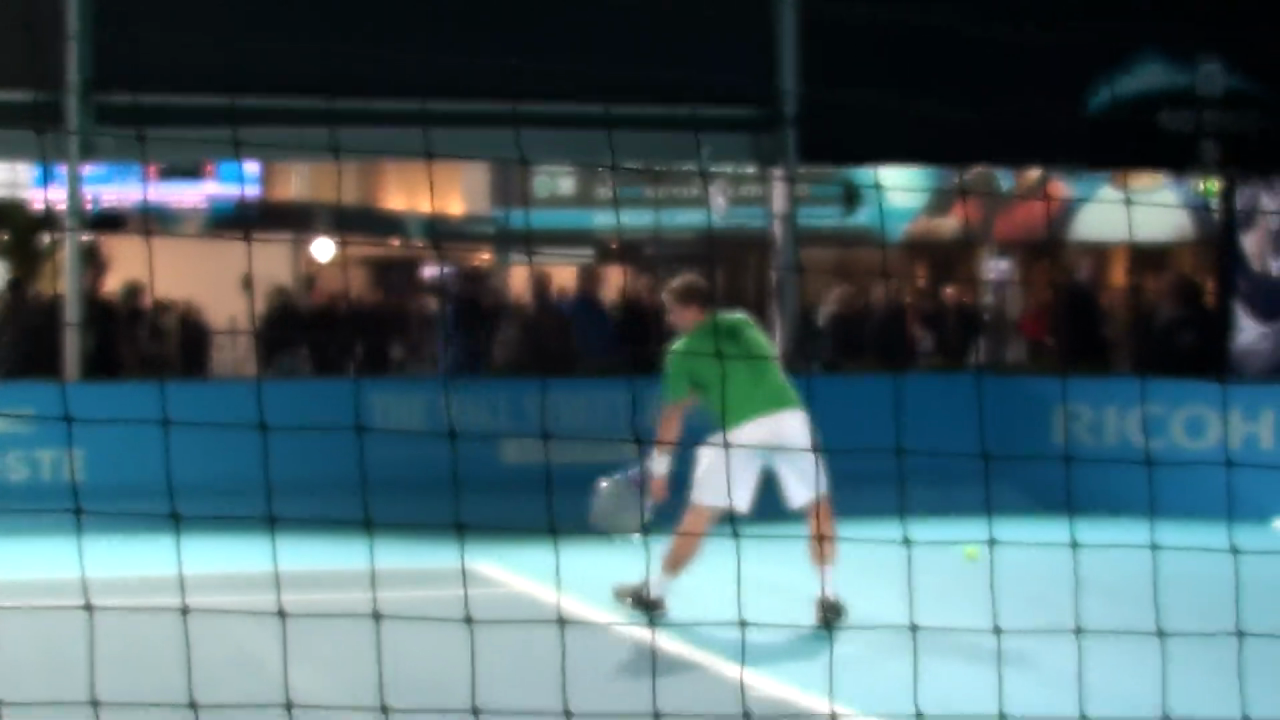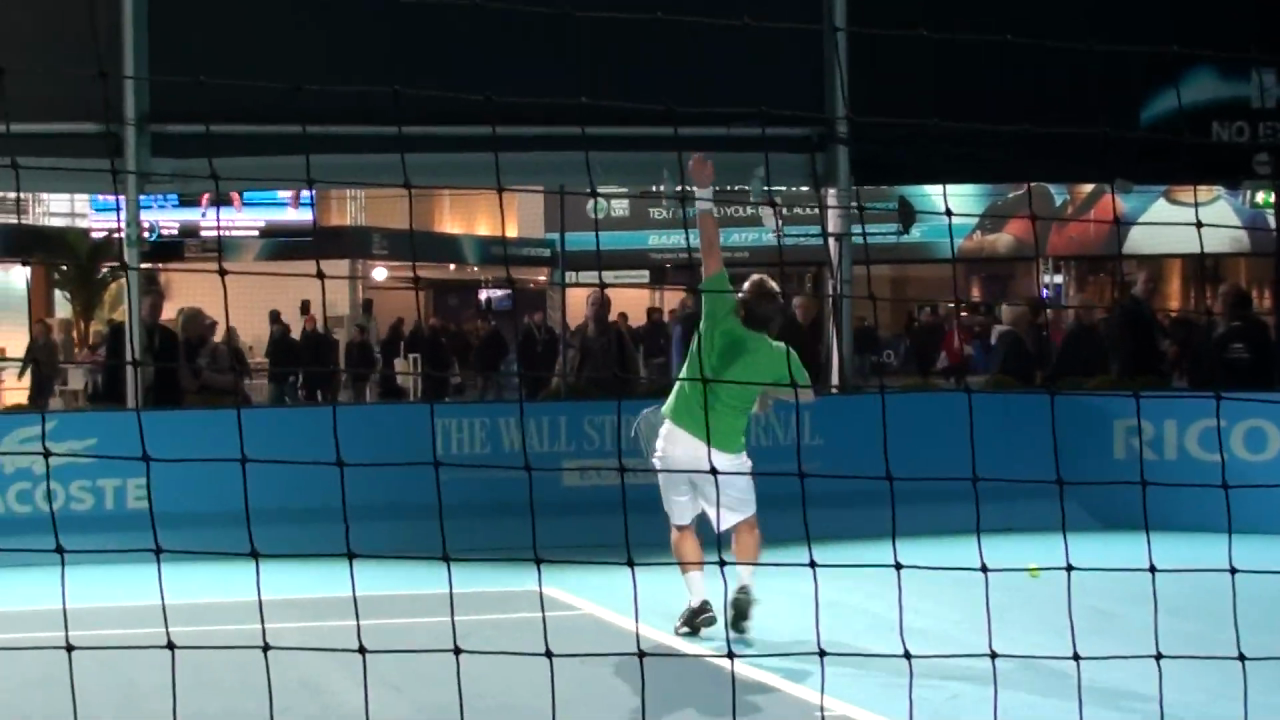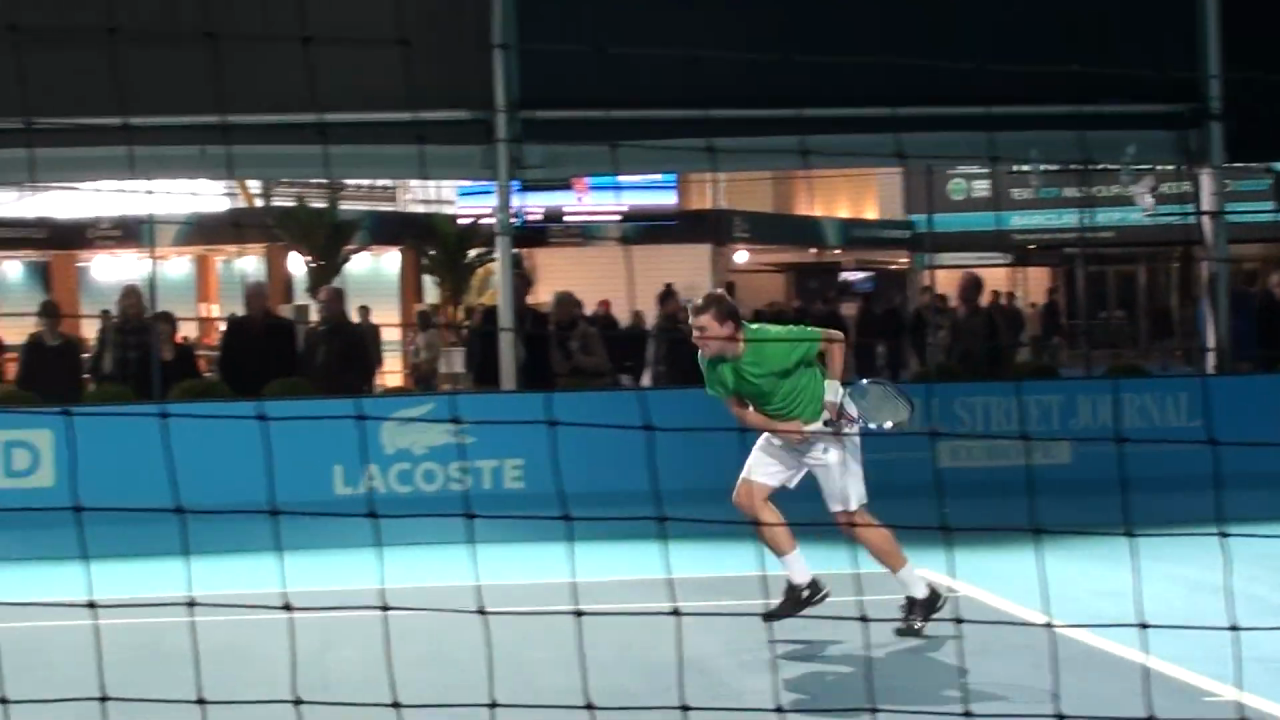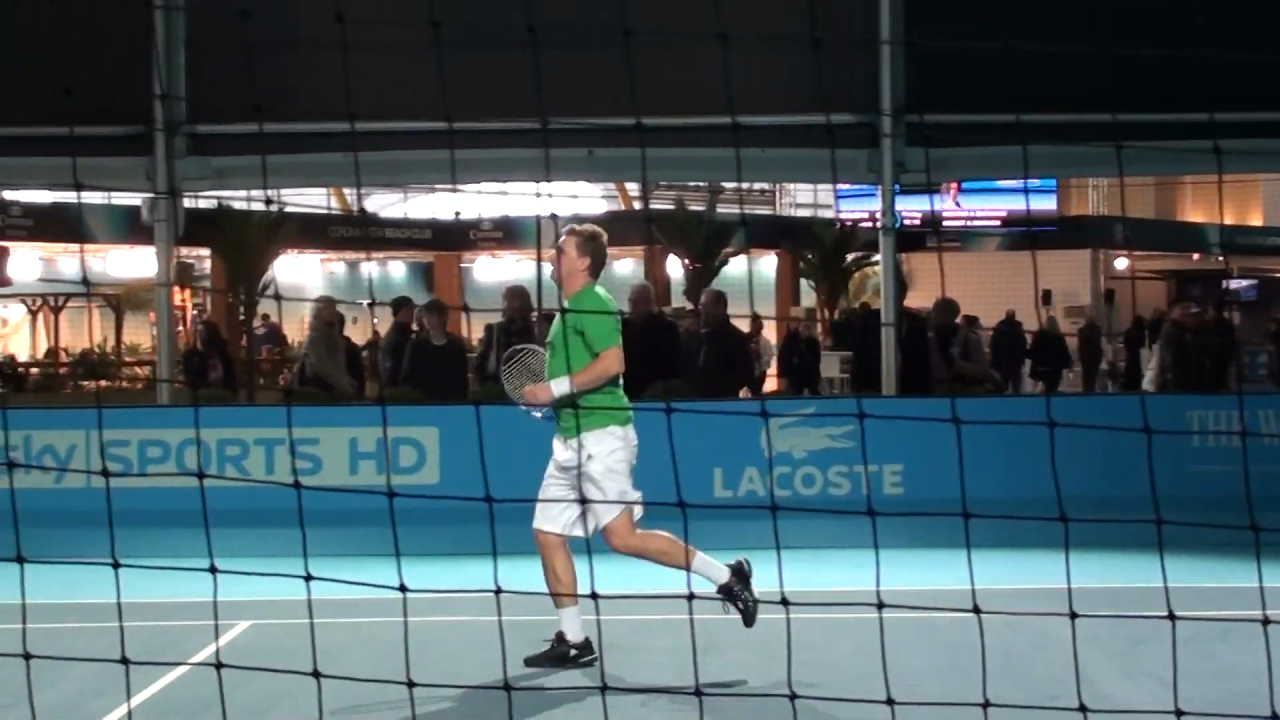
dt=1s
person 1, frame 1
left shoulder: (682, 352)
right shoulder: (743, 323)
left elbow: (672, 417)
left wrist: (658, 468)
right wrist: (686, 401)
left hip: (741, 430)
right hip: (789, 418)
left knee: (698, 517)
right knee: (818, 509)
left ankle: (652, 594)
right ankle: (828, 599)
person 1, frame 2
left shoulder: (720, 316)
right shoulder: (778, 355)
left elbow: (710, 252)
right elbow: (807, 394)
left wrist: (704, 193)
left hip: (676, 442)
right hip: (724, 454)
left knee: (682, 526)
right knee: (746, 526)
left ankle: (697, 603)
right ankle: (742, 590)
person 1, frame 3
left shoulder: (779, 339)
right shoulder: (710, 361)
left elbow: (833, 339)
right elbow: (738, 408)
left wrist: (834, 394)
right wrist: (778, 426)
left hip: (825, 425)
right hip: (784, 431)
left knee: (850, 518)
right knee: (746, 497)
left ankle: (922, 595)
right ankle: (803, 583)
person 1, frame 4
left shoulder: (592, 303)
right shoulder: (572, 308)
left elbow: (612, 363)
left wrist: (556, 388)
left hip: (600, 437)
right hip: (572, 440)
left knee: (620, 535)
right knee: (548, 535)
left ankle: (726, 577)
right ankle: (573, 641)
